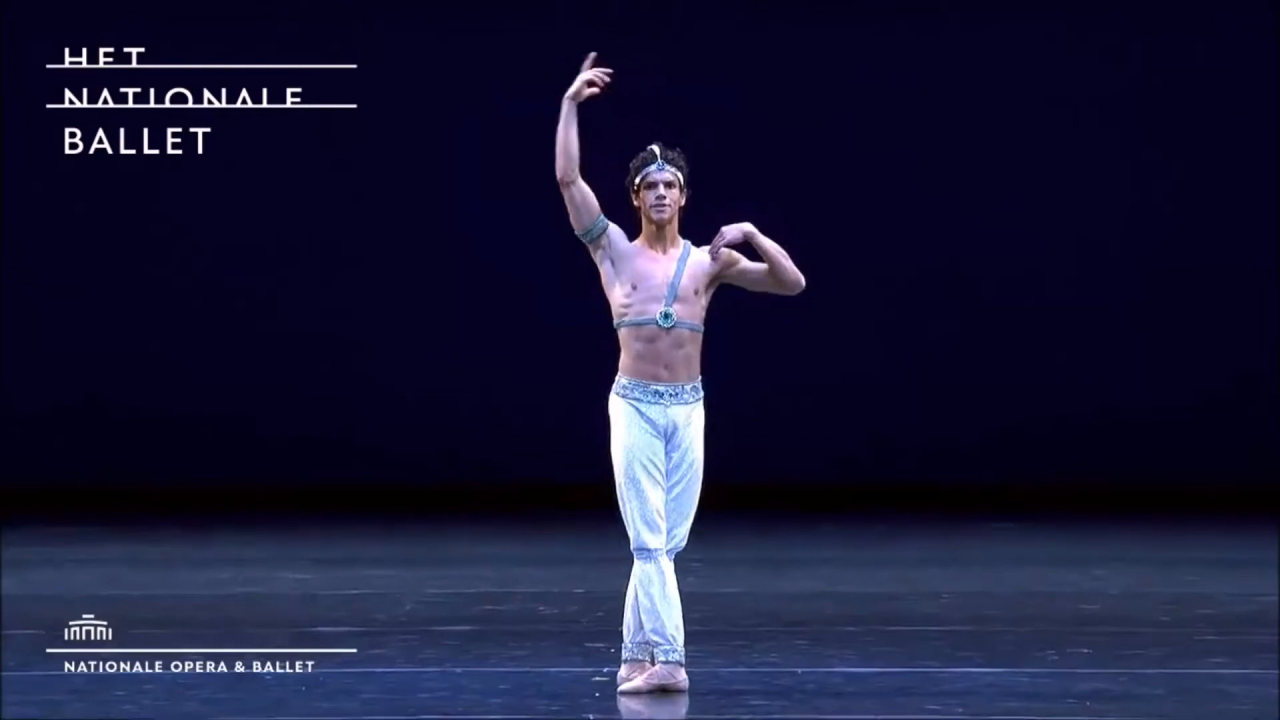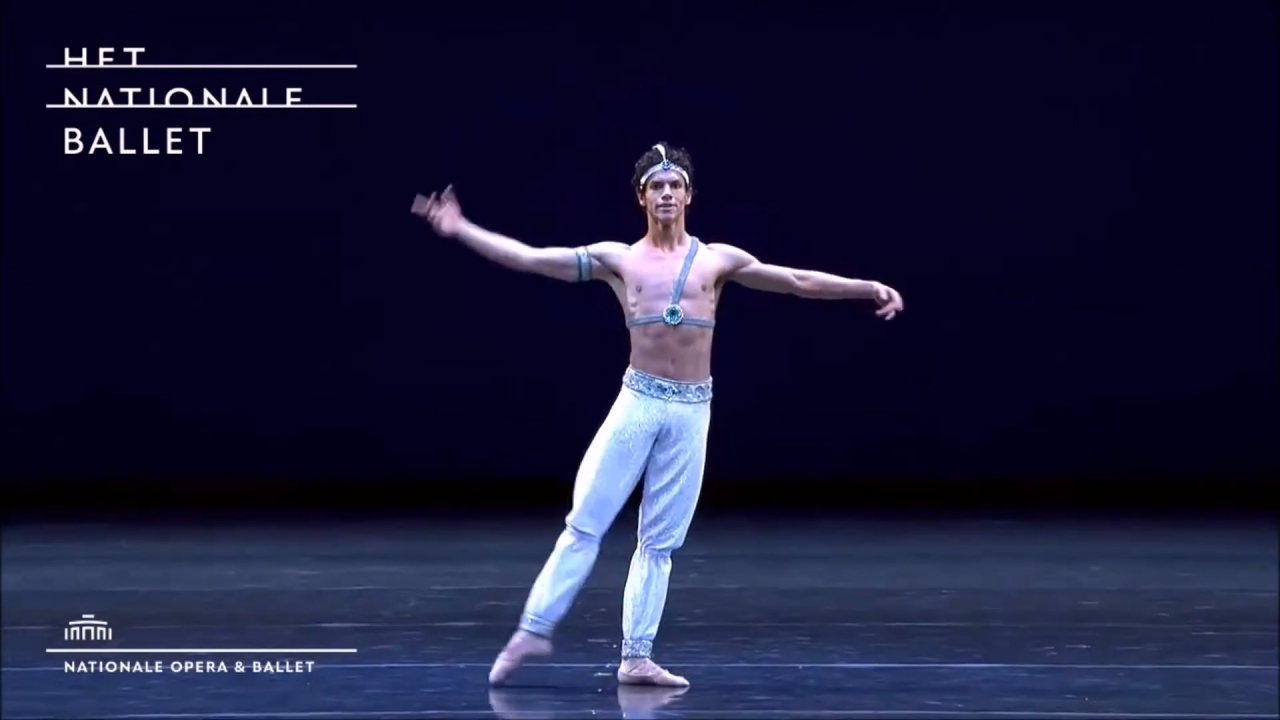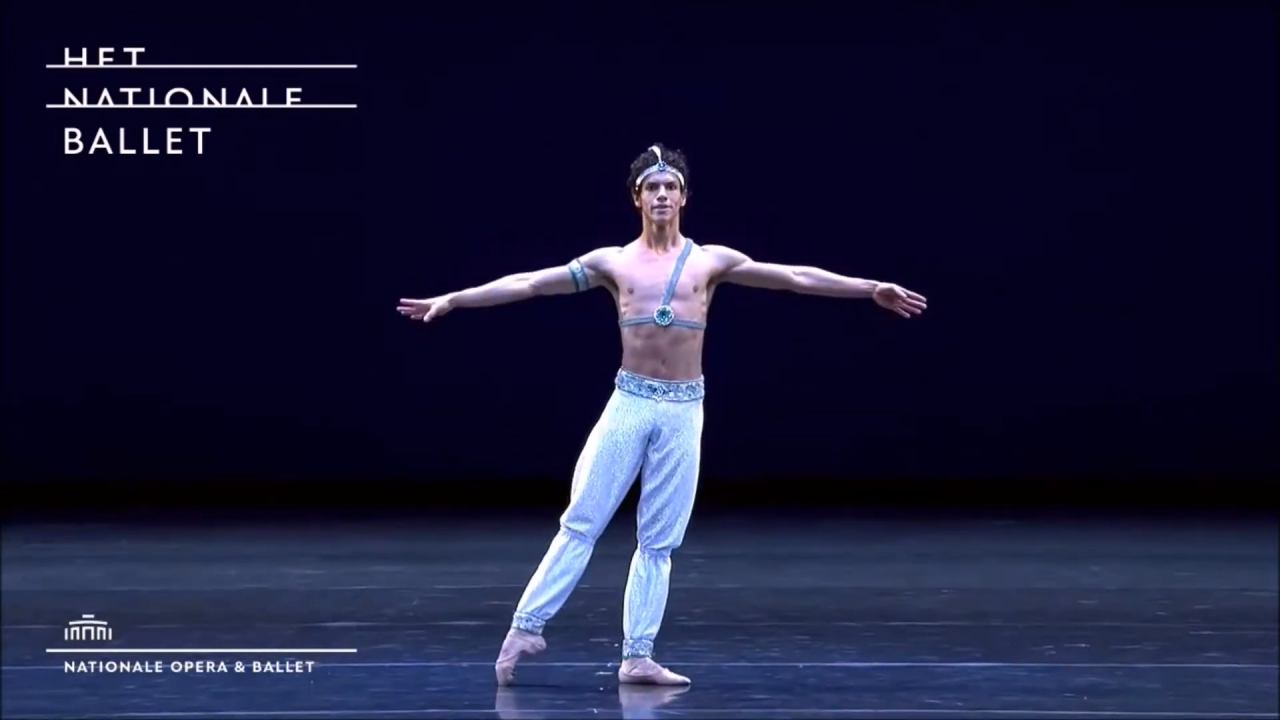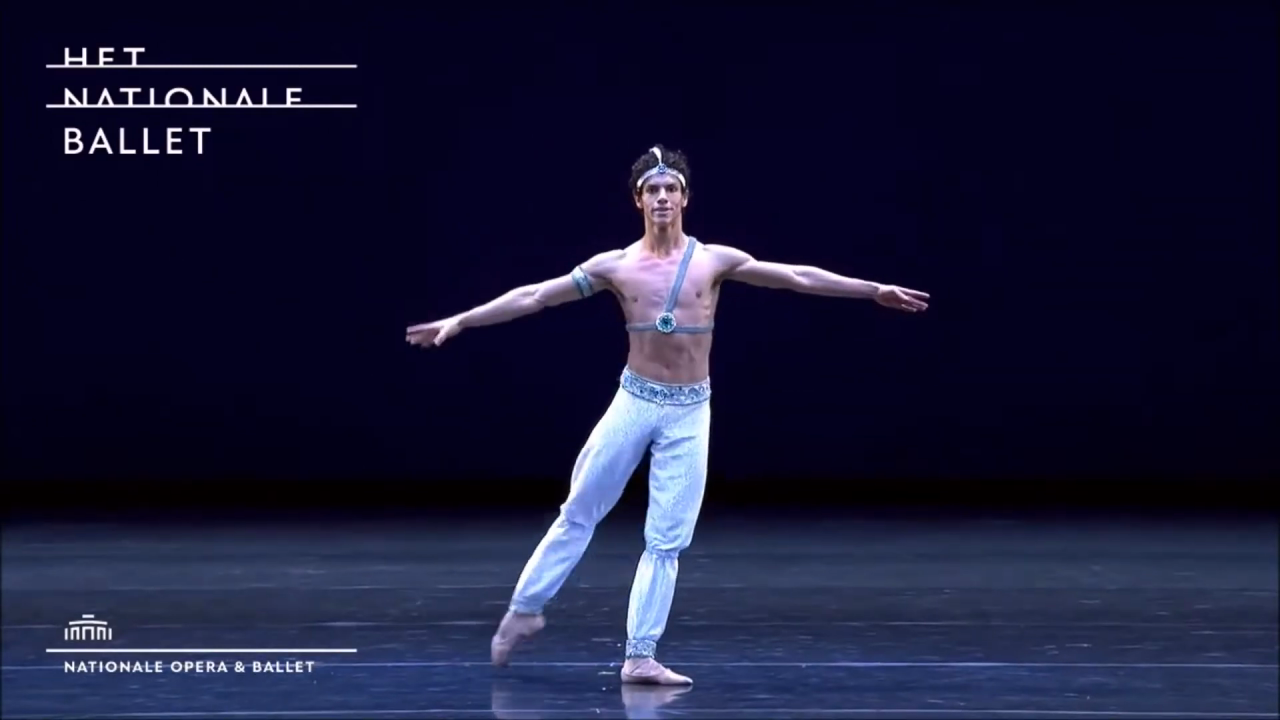
dt=0.3s
person 1, frame 1
left shoulder: (709, 260)
right shoulder: (613, 251)
left elbow: (789, 285)
right elbow: (567, 180)
left wrist: (750, 237)
right wrist: (571, 104)
left hip: (687, 410)
right hip: (634, 408)
left knee: (666, 542)
right knee: (648, 540)
left ankle: (638, 661)
right ankle: (665, 659)
person 1, frame 2
left shoulder: (719, 258)
right shoulder: (617, 258)
left elbow: (796, 278)
right elbow: (529, 259)
left wrist: (868, 285)
right wrist: (460, 228)
left hip: (692, 410)
right hip: (638, 402)
left knee: (661, 541)
right knee: (586, 522)
left ankle: (637, 655)
right ankle: (533, 631)
person 1, frame 3
left shoulder: (711, 259)
right shoulder: (611, 260)
left elbow: (796, 277)
right elbow: (527, 284)
left wrist: (872, 288)
right wrist: (450, 299)
left hip: (684, 409)
right hip: (630, 402)
left knee: (660, 540)
right knee: (582, 522)
left ankle: (638, 656)
right ankle: (525, 626)
person 1, frame 4
left shoulder: (715, 258)
right shoulder: (614, 265)
left elbow: (798, 277)
right elbow: (534, 296)
left wrist: (874, 290)
right wrist: (458, 320)
left hip: (690, 412)
right hip: (635, 402)
left knee: (667, 540)
right knee: (579, 513)
left ankle: (639, 656)
right ankle: (523, 609)
